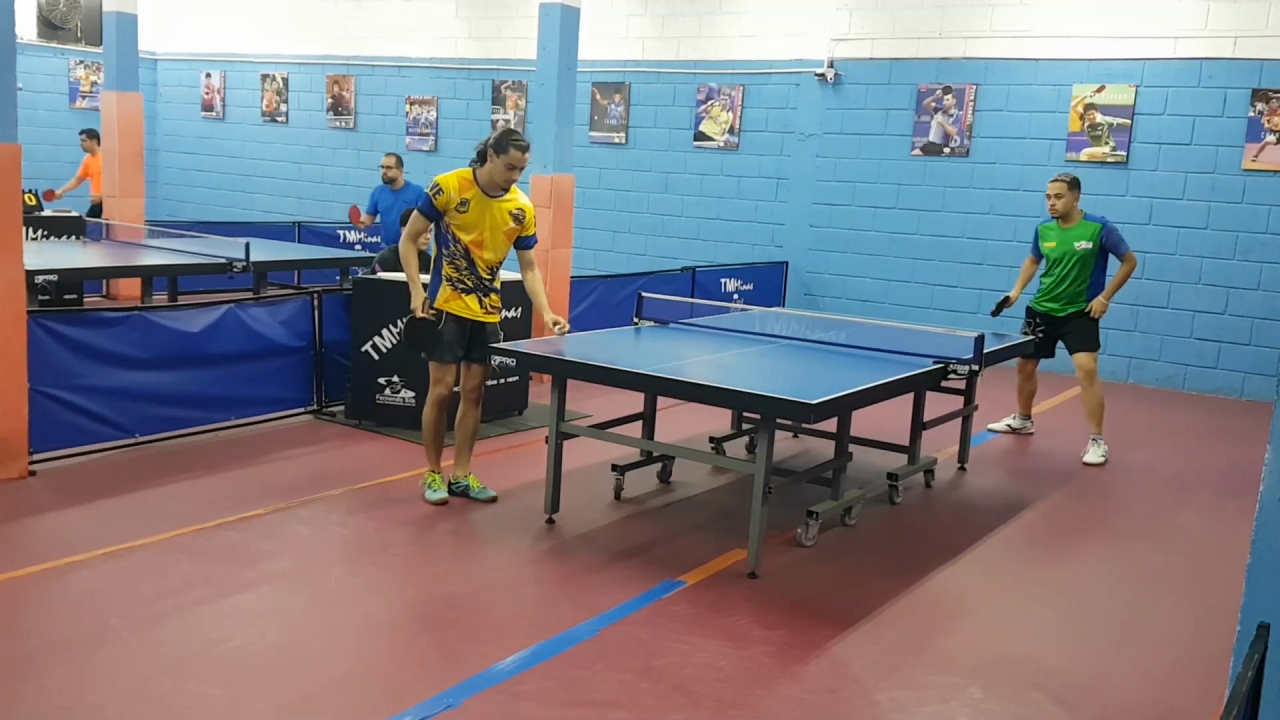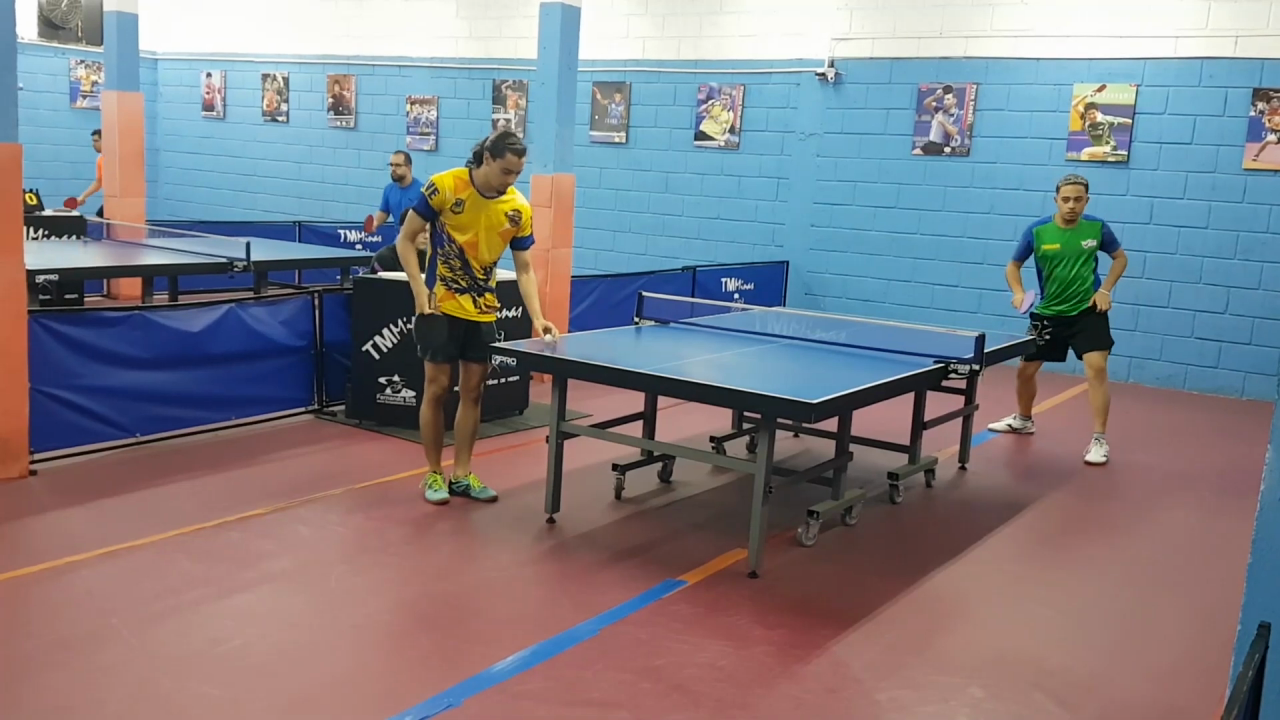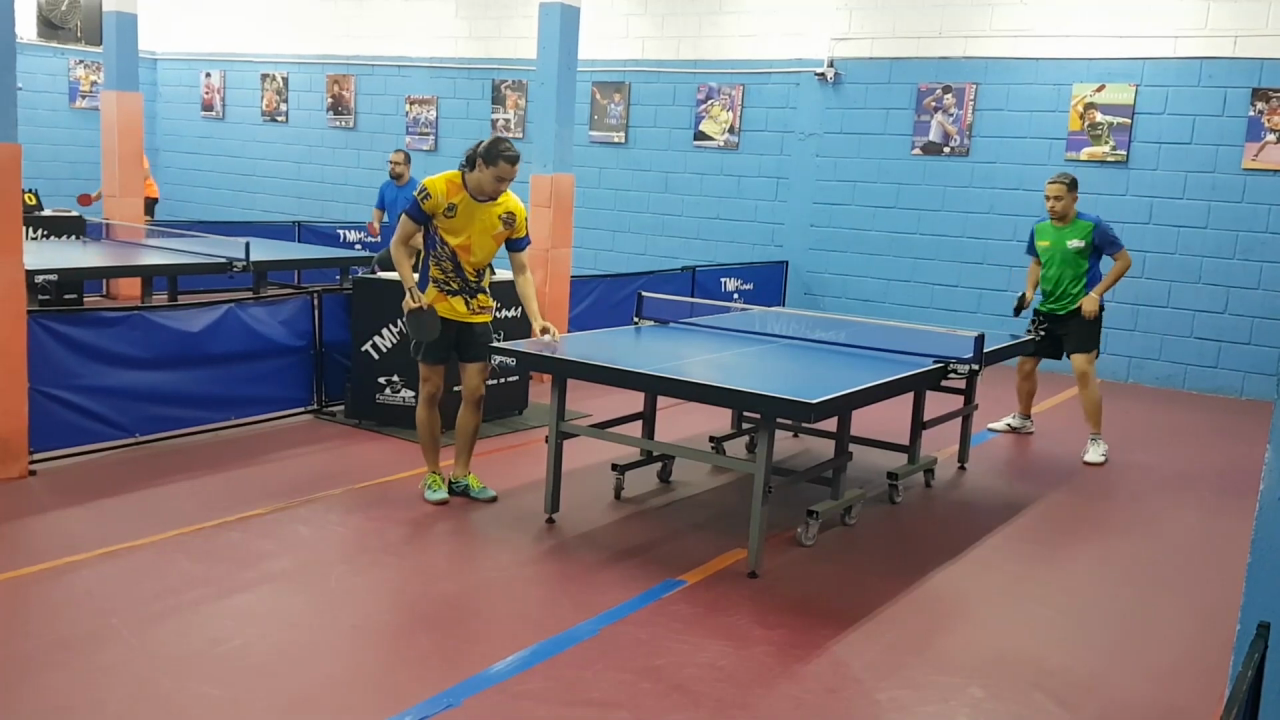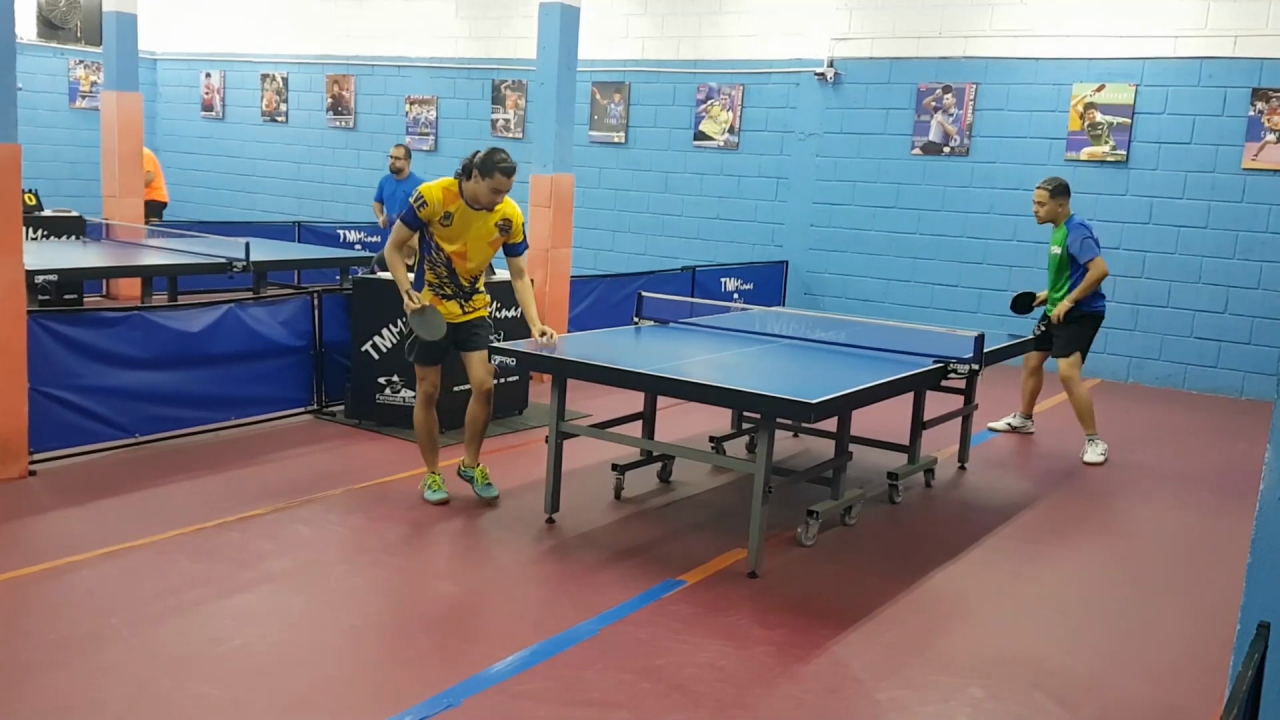
dt=0.2s
person 1, frame 1
left shoulder: (522, 208)
right shoulder: (447, 187)
left elbow: (529, 268)
right elbow: (408, 239)
left wrist: (547, 313)
right wrist: (416, 289)
left hip: (487, 312)
right hip: (445, 306)
left knee: (474, 393)
right knee: (441, 390)
left ankle: (461, 475)
right ankle: (433, 473)
person 1, frame 2
left shoulder: (519, 208)
right shoulder: (443, 187)
left elbow: (524, 269)
right elbow: (405, 239)
left wrist: (537, 318)
right wrist: (419, 289)
left hip: (483, 312)
right hip: (440, 307)
left knee: (472, 392)
right knee: (436, 390)
left ankle: (462, 474)
right ankle: (433, 473)
person 1, frame 3
left shoulder: (513, 210)
right shoulder: (436, 189)
left elbow: (521, 270)
right elbow: (399, 243)
left wrist: (535, 318)
right wrist: (411, 288)
left hip: (477, 313)
right hip: (434, 309)
left knee: (475, 394)
right knee: (431, 391)
left ankle: (461, 475)
right ankle: (433, 474)
person 1, frame 4
left shoulder: (510, 216)
right shoulder: (431, 196)
left elbow: (519, 275)
right elbow: (393, 248)
left wrist: (534, 323)
right wrist: (408, 292)
left hip: (474, 311)
right hip: (430, 311)
left knee: (484, 386)
right knee: (428, 391)
left ankle: (471, 464)
right ankle: (432, 474)
person 2, frame 1
left shoulder: (1100, 228)
right shoulder: (1043, 229)
left elbow: (1129, 261)
left wrist: (1104, 297)
right wrist: (1017, 290)
left hip: (1081, 312)
right hip: (1041, 310)
left knee: (1086, 369)
right knee: (1025, 366)
left ankle: (1097, 441)
right ankle: (1023, 420)
person 2, frame 2
left shoulder: (1098, 227)
right shoulder: (1036, 231)
left elbow: (1120, 257)
right elbow: (1013, 266)
left wrist: (1105, 290)
right wrist: (1018, 292)
left hip: (1088, 311)
right hip: (1048, 314)
left knee: (1096, 368)
right knee: (1025, 370)
left ankle: (1098, 439)
right ankle: (1023, 419)
person 2, frame 3
left shoulder: (1093, 227)
right shoulder: (1039, 229)
left elbow: (1124, 260)
left wrist: (1096, 293)
right wrist: (1029, 290)
left hip: (1081, 312)
right hip: (1047, 311)
left knee: (1083, 371)
right knee: (1025, 365)
left ankle: (1097, 440)
right ankle: (1023, 419)
person 2, frame 4
left shoulder: (1076, 231)
right shoulder: (1058, 228)
left elbow: (1100, 270)
left wrist: (1069, 301)
left hip: (1080, 314)
right hip: (1056, 312)
left knee: (1068, 374)
right knee: (1031, 363)
left ankle: (1094, 440)
right ankle: (1023, 419)
